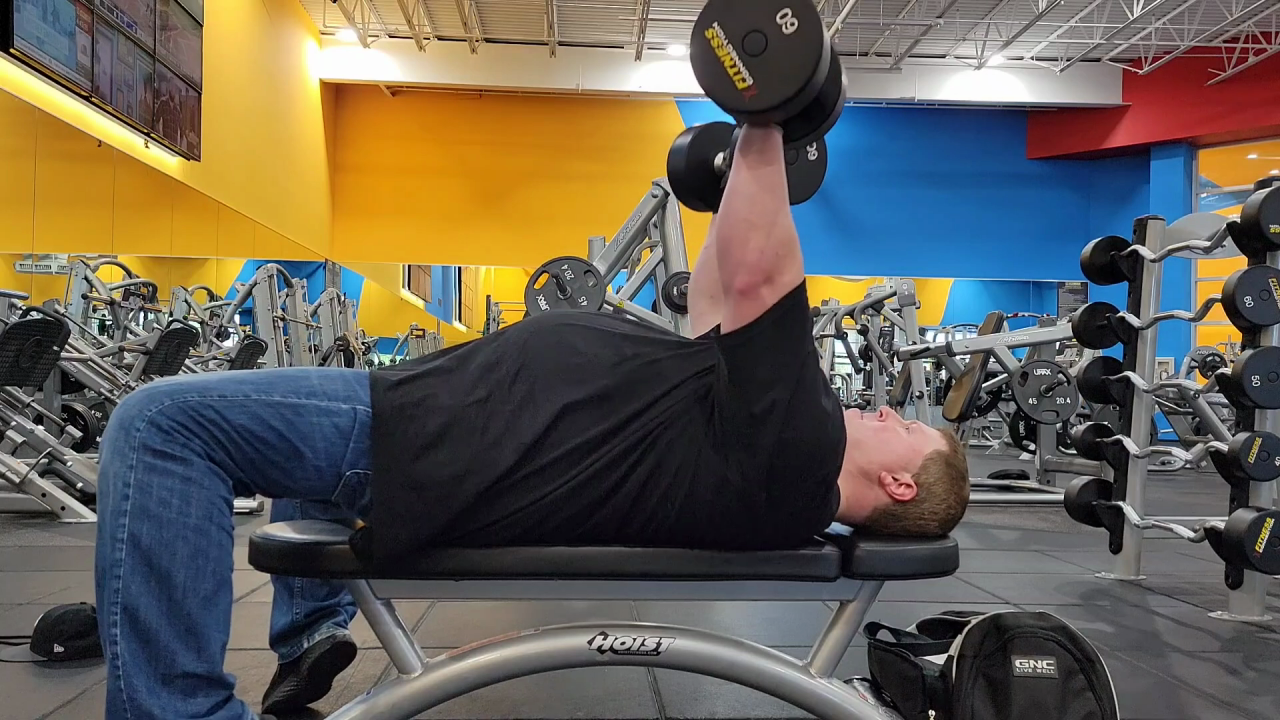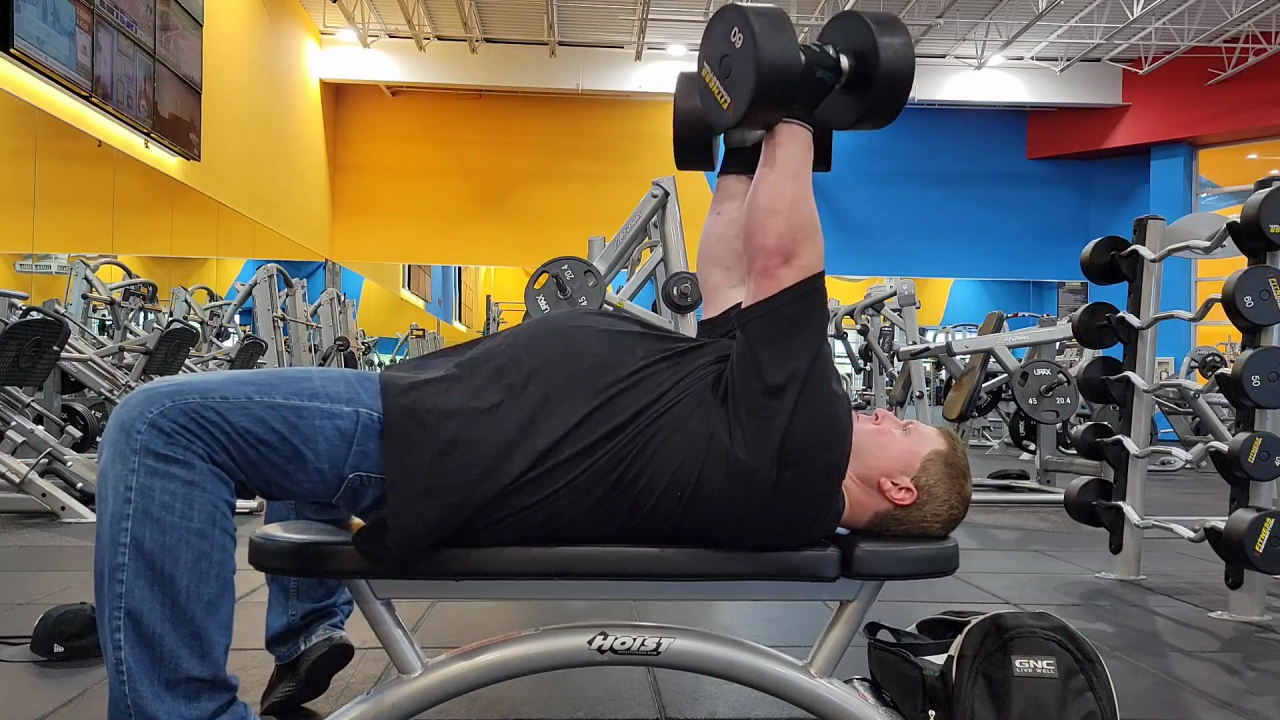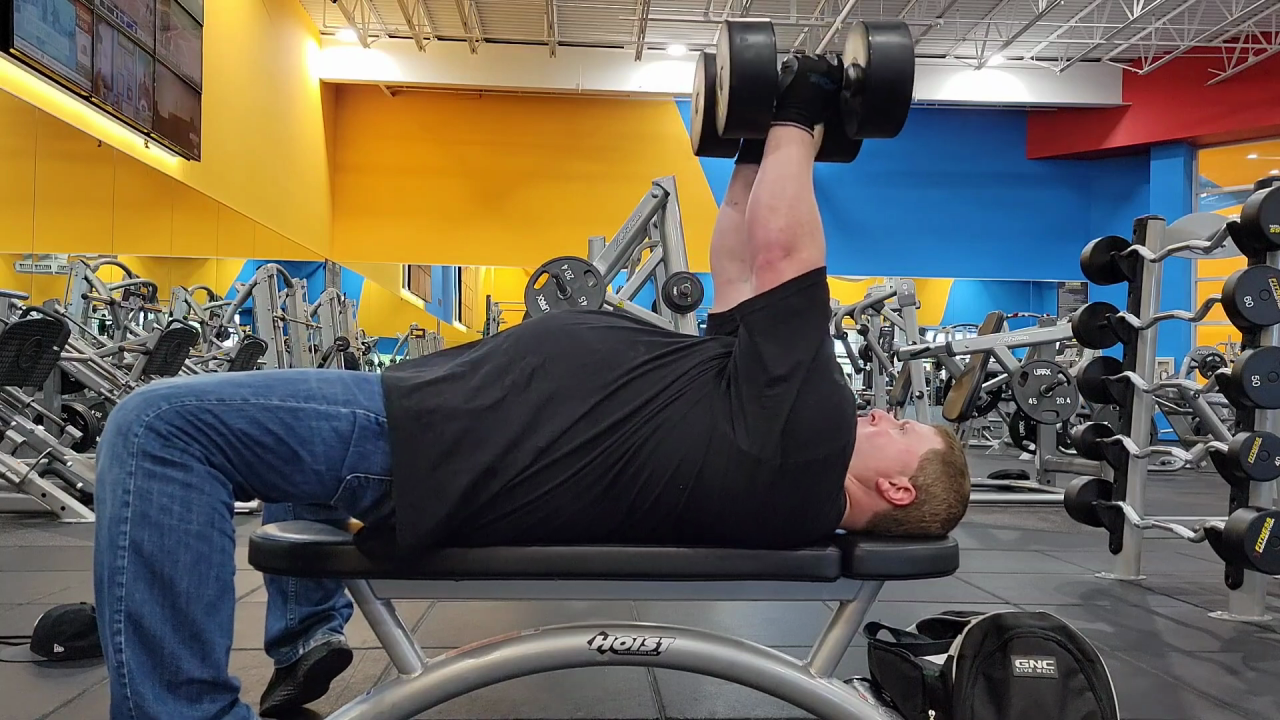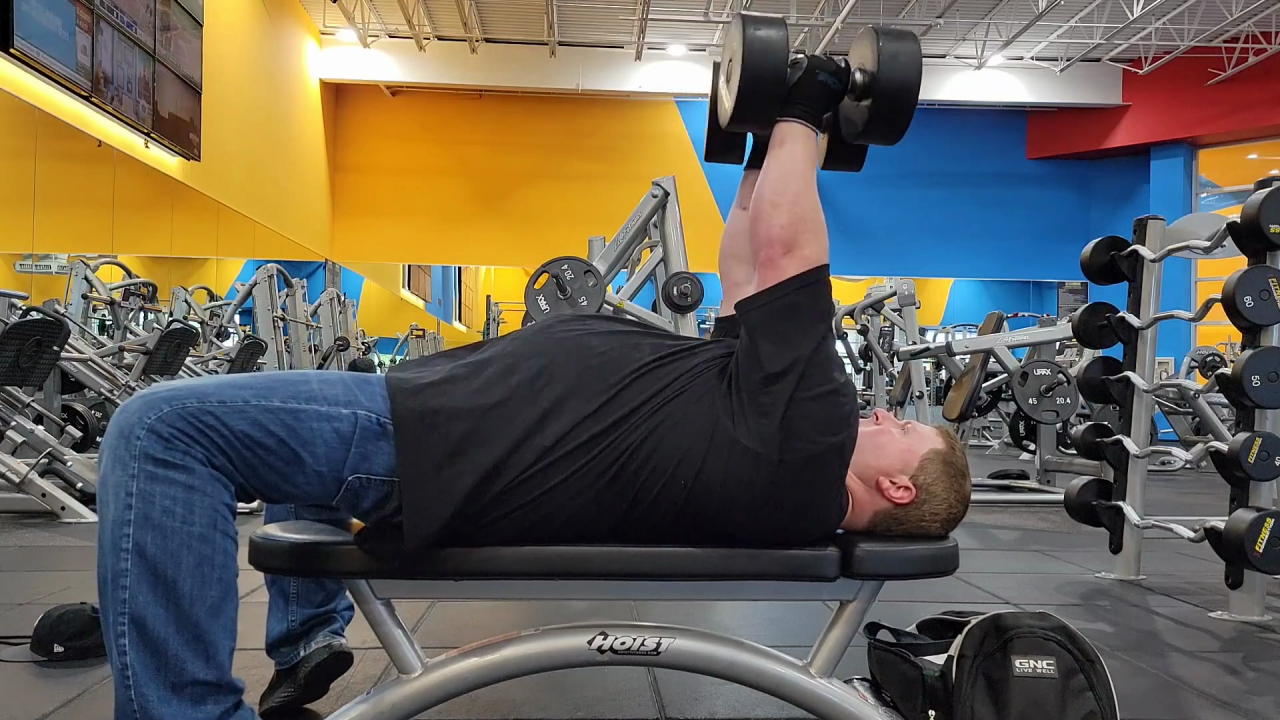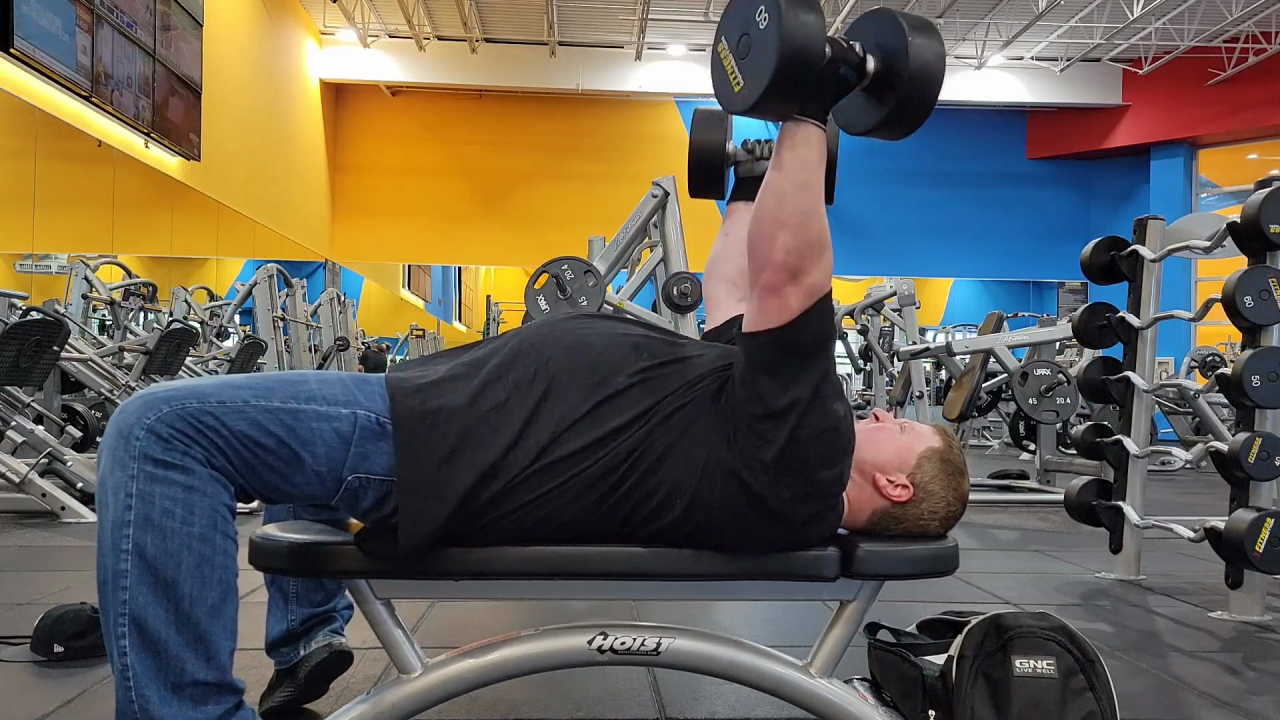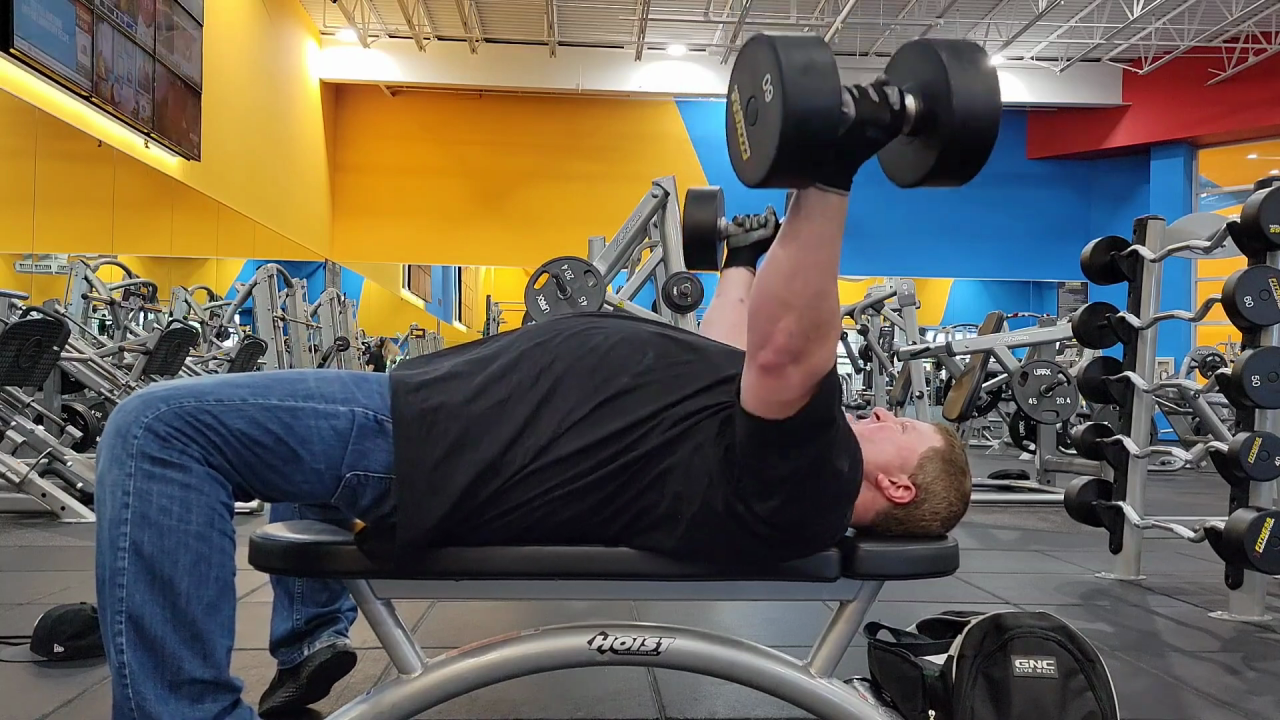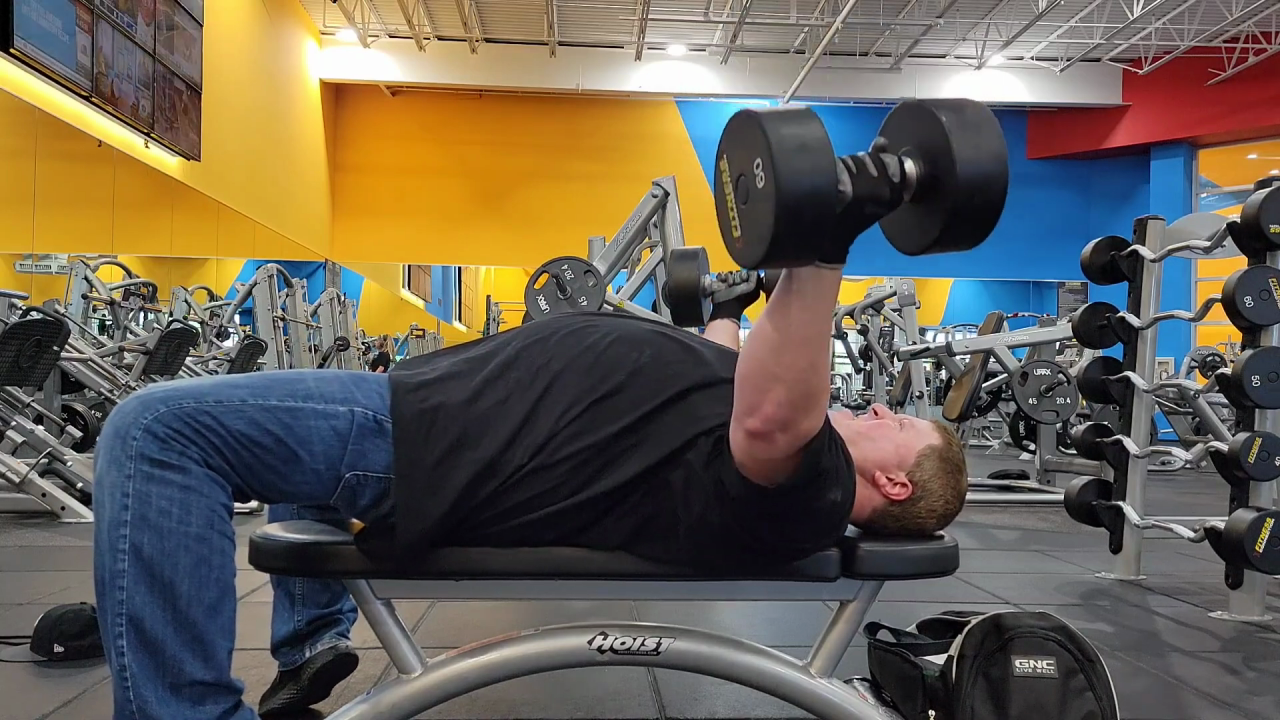
dt=0.5s
person 1, frame 1
left shoulder: (797, 457)
right shoulder: (787, 436)
left elbow: (753, 279)
right elbow: (717, 320)
left wrist: (765, 123)
right wrist: (743, 166)
left hip: (431, 452)
right hip: (454, 417)
left knee: (161, 423)
right knee: (295, 407)
right ankle: (310, 641)
person 1, frame 2
left shoulder: (804, 448)
right shoulder: (776, 422)
left elbow: (779, 266)
right elbow: (732, 282)
left wrist: (793, 115)
right wrist: (743, 152)
left hip: (432, 453)
left knee: (160, 423)
right ankle: (306, 646)
person 1, frame 3
left shoulder: (806, 443)
right shoulder: (777, 421)
left elbow: (780, 258)
right elbow: (741, 279)
left wrist: (794, 119)
right wrist: (753, 147)
left hip: (431, 450)
left knee: (160, 425)
right ankle: (306, 643)
person 1, frame 4
left shoulder: (809, 439)
right shoulder: (779, 418)
left elbow: (784, 257)
right elbow: (749, 283)
left wrist: (799, 114)
right wrist: (766, 153)
left hip: (431, 450)
left knee: (161, 428)
right knee: (288, 403)
right ankle: (306, 647)
person 1, frame 5
left shoulder: (801, 466)
right shoulder: (772, 430)
left elbow: (787, 281)
right elbow: (737, 306)
left wrist: (807, 119)
right wrist: (747, 191)
left knee: (161, 428)
right ankle: (307, 647)
person 1, frame 6
left shoulder: (807, 480)
right shoulder: (788, 432)
left elbow: (785, 351)
right elbow: (726, 357)
left wrist: (829, 176)
right wrist: (744, 256)
left knee: (160, 428)
right knee: (291, 407)
right ankle: (310, 646)
person 1, frame 7
left shoulder: (807, 488)
right shoulder: (803, 447)
left elbow: (766, 417)
right elbow: (730, 388)
left wrist: (825, 245)
right wrist: (726, 309)
left knee: (157, 430)
right ankle: (313, 647)
